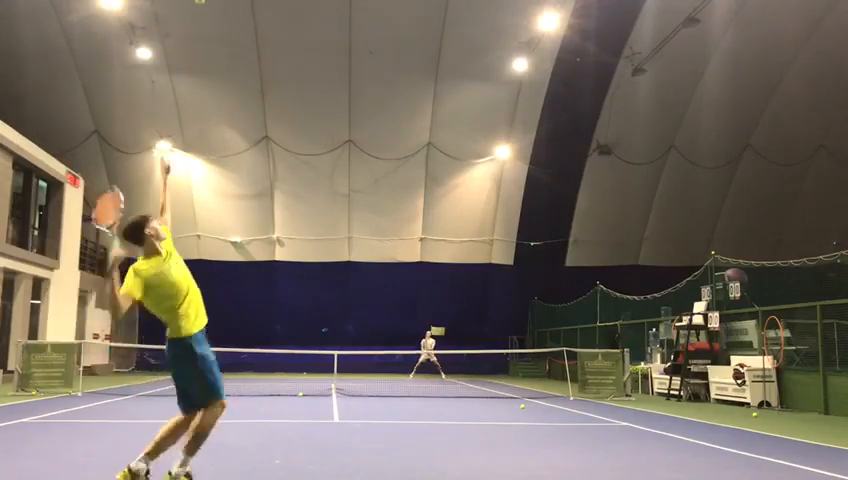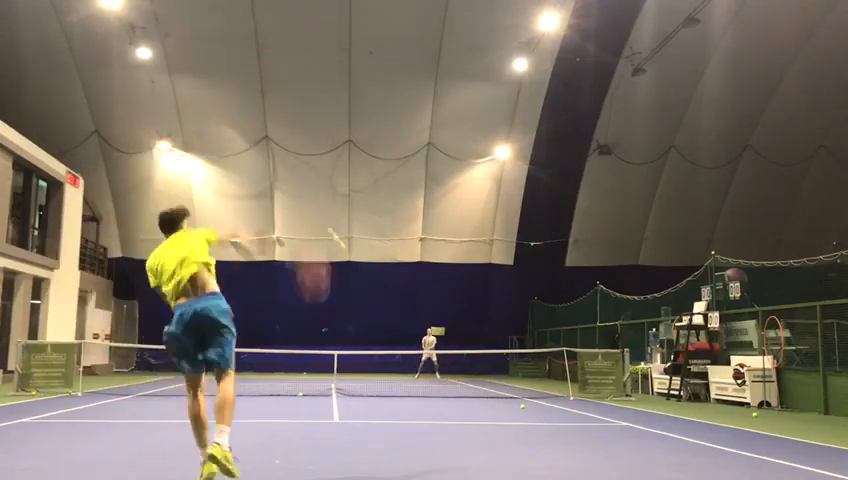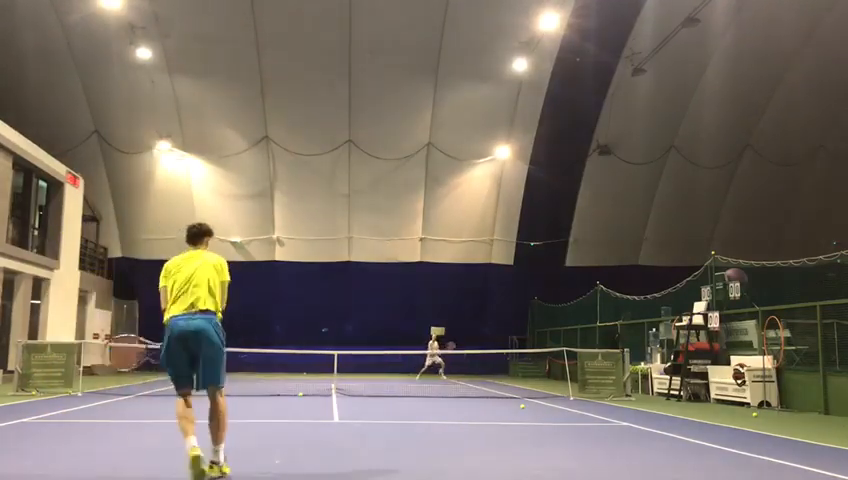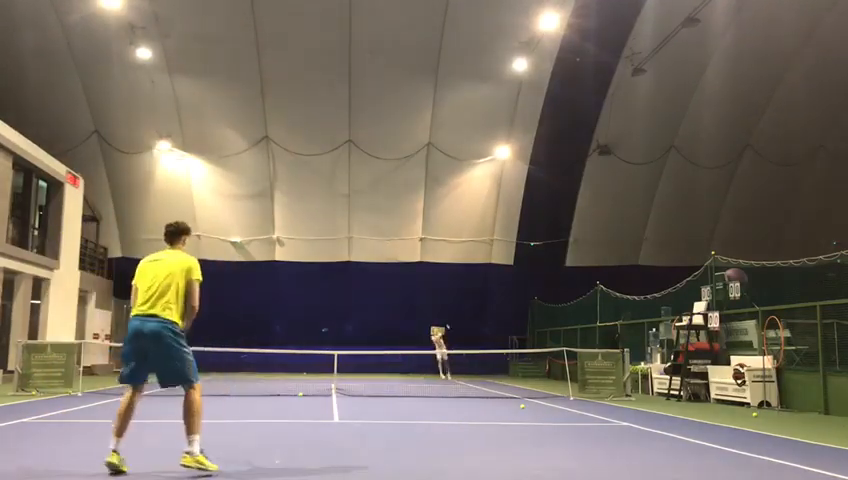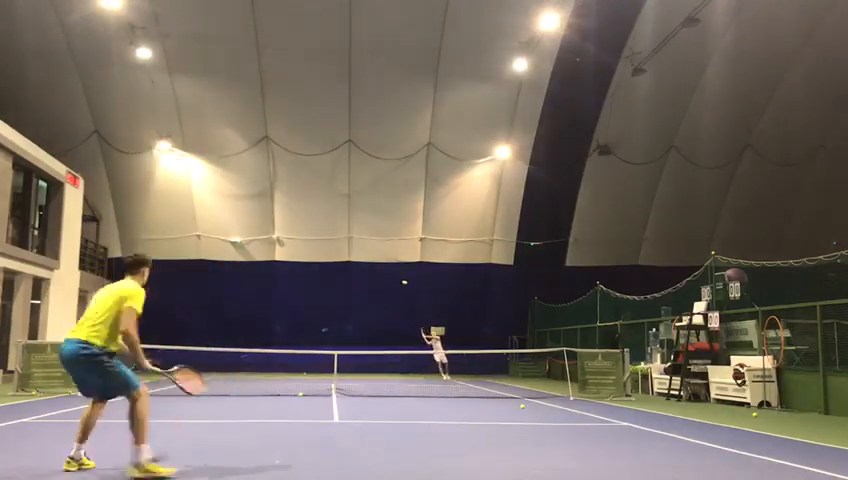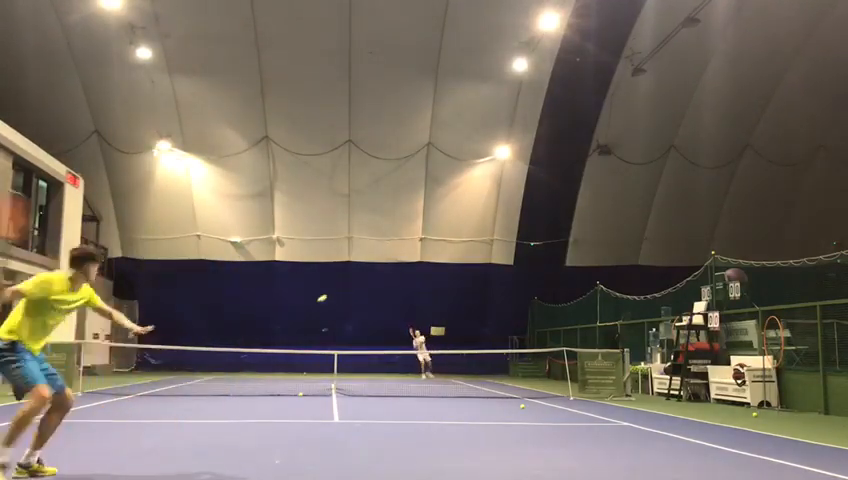
dt=0.4s
person 1, frame 1
left shoulder: (165, 250)
right shoulder: (139, 272)
left elbow: (164, 213)
right elbow: (118, 312)
left wrist: (164, 179)
right wrist: (113, 274)
left hip: (190, 339)
right hip: (187, 342)
left knee: (191, 414)
right knee: (215, 406)
person 1, frame 2
left shoulder: (153, 260)
right shoulder: (196, 237)
left elbow: (162, 295)
left hip: (182, 313)
right hip: (210, 306)
left knee: (194, 387)
right knee: (224, 376)
right ankle: (220, 445)
person 1, frame 3
left shoulder: (170, 264)
right shoulder: (217, 261)
left elbow: (164, 304)
right elbow: (222, 300)
left hip: (175, 325)
right hip: (206, 323)
left knee: (183, 394)
right knee: (216, 393)
left ankle: (193, 447)
person 1, frame 4
left shoulder: (146, 262)
right shoulder: (189, 262)
left elbow: (134, 301)
right elbow: (193, 304)
right wrist: (182, 325)
left hip: (136, 324)
right hip: (165, 328)
left knee: (134, 390)
right knee: (192, 387)
left ankle: (115, 452)
right ankle: (193, 452)
person 1, frame 5
left shoulder: (111, 288)
right shoulder: (136, 291)
right elbow: (126, 329)
left wrist: (120, 349)
right wrist: (140, 360)
left hip: (70, 346)
right hip: (89, 350)
left knee: (99, 399)
right knee: (139, 394)
left ankle: (75, 456)
right ankle: (142, 460)
person 1, frame 6
left shoulder: (84, 292)
right shoulder: (49, 281)
left elbow: (109, 312)
left wrist: (132, 326)
left hip: (32, 352)
left knee: (64, 400)
right knee: (43, 395)
